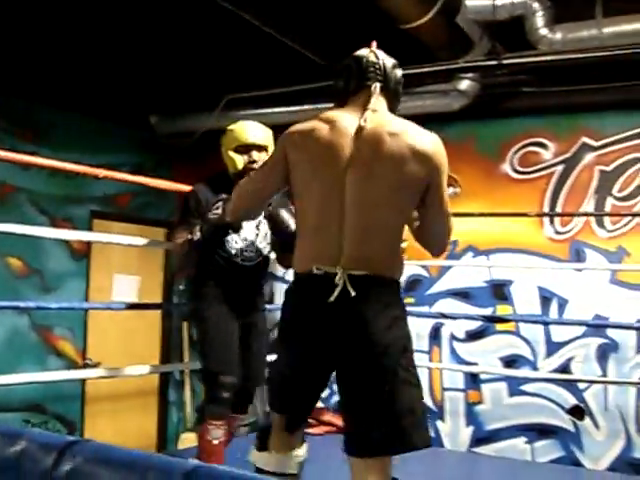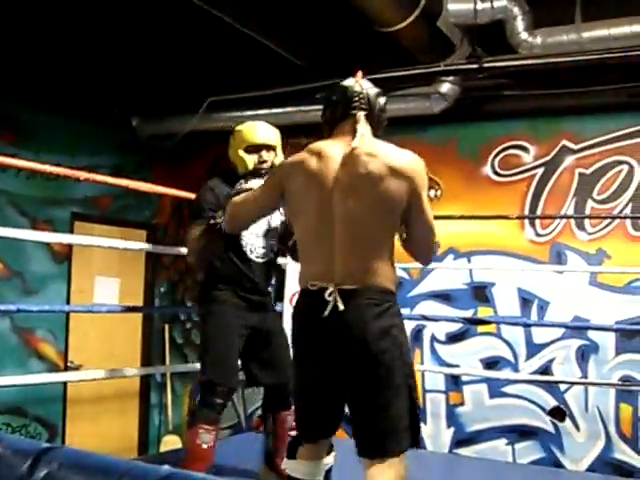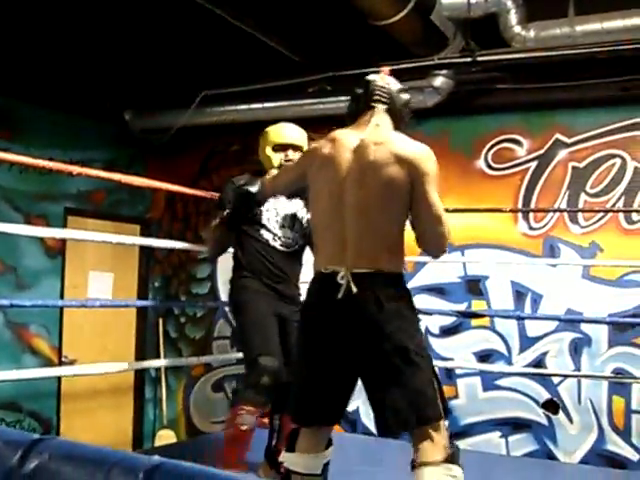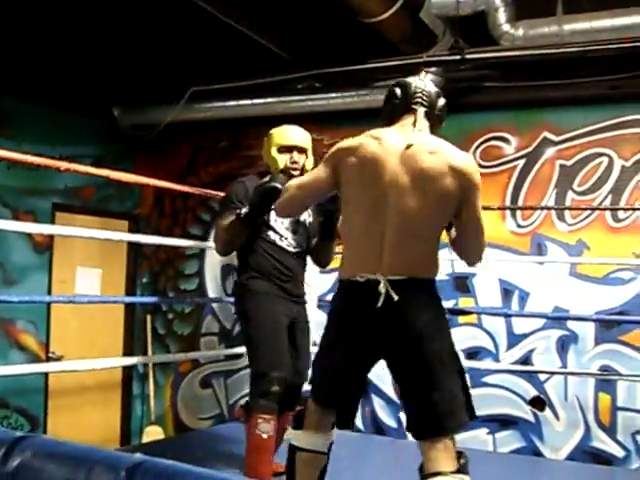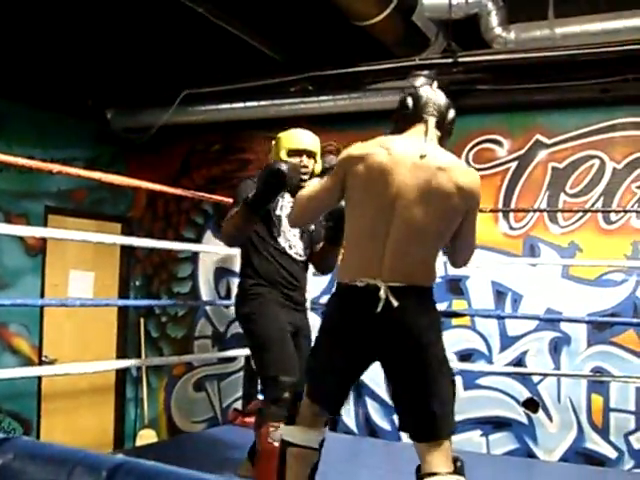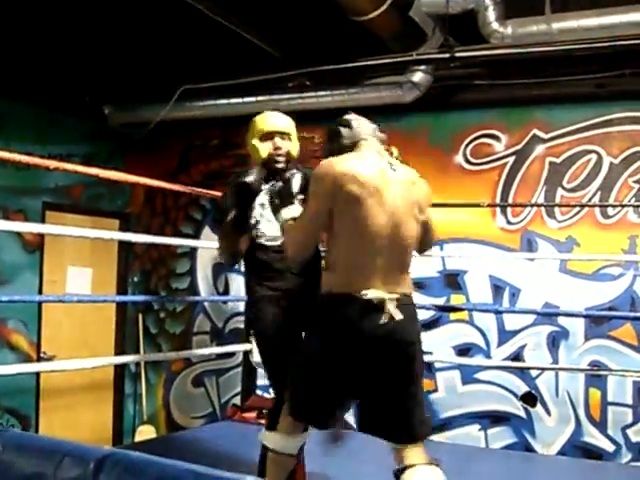
dt=0.3s
person 1, frame 1
left shoulder: (301, 137)
right shoulder: (425, 146)
left elbow: (236, 209)
right elbow: (437, 244)
left hip: (307, 300)
right hip: (375, 306)
left knee: (285, 423)
person 1, frame 2
left shoulder: (297, 166)
right shoulder: (404, 164)
left elbow: (233, 221)
right elbow: (425, 252)
left wrist: (256, 192)
left hip: (312, 313)
right hip: (371, 314)
left knee: (313, 437)
person 1, frame 3
left shoulder: (320, 151)
right shoulder: (413, 153)
left elbow: (265, 190)
right elbow: (436, 244)
left wrist: (251, 191)
left hip: (324, 299)
right hip: (381, 297)
left knee: (313, 427)
right knee: (429, 436)
person 1, frame 4
left shoulder: (351, 150)
right shoulder: (460, 164)
left elbow: (285, 206)
right elbow: (472, 254)
left wrist: (328, 170)
left hip: (353, 302)
right hip: (415, 306)
left knee: (320, 409)
right knee: (438, 444)
person 1, frame 5
left shoulder: (359, 156)
right shoulder: (464, 178)
left elbow: (297, 217)
right elbow: (460, 258)
left wrist: (328, 180)
left hip: (351, 306)
right hip: (412, 312)
left knee: (313, 407)
person 1, frame 6
left shoulder: (334, 170)
right shoulder: (416, 185)
left elbow: (296, 249)
left wrist: (292, 216)
left hip: (345, 316)
right hip: (399, 322)
left knee: (296, 414)
right knee: (411, 451)
person 2, frame 1
right shoulder: (206, 195)
left elbow: (289, 259)
right elbow: (181, 260)
left wrist: (286, 230)
right wrist: (206, 232)
left hip: (252, 304)
right hip: (214, 299)
left knee: (246, 388)
right knee: (223, 388)
left ankle: (216, 453)
person 2, frame 2
right shoulder: (218, 191)
right elbow: (197, 257)
left hip: (262, 304)
right hip: (223, 301)
left knee: (282, 385)
right knee: (217, 392)
person 2, frame 3
left shoulder: (305, 196)
right shoulder: (242, 187)
right elbow: (214, 247)
right wrist: (238, 209)
left hip: (290, 298)
right hip: (252, 291)
left knee: (291, 383)
right knee: (263, 371)
person 2, frame 4
right shoulder: (246, 187)
left elbow: (322, 259)
right elbow: (223, 245)
left wrist: (330, 223)
right wrist: (255, 207)
left hip: (293, 300)
right hip: (258, 294)
left knee: (292, 383)
right knee: (272, 380)
person 2, frame 5
right shoulder: (256, 187)
left elbow: (324, 265)
right elbow: (229, 236)
left wrist: (337, 229)
right wrist: (262, 194)
left hip: (296, 306)
right hip: (261, 301)
left knee: (293, 391)
right knee: (282, 386)
person 2, frame 6
left shoulder: (307, 176)
right shoulder: (239, 191)
right elbow: (229, 254)
right wrist: (244, 208)
left hip: (310, 291)
right hip: (267, 298)
right knee: (288, 387)
